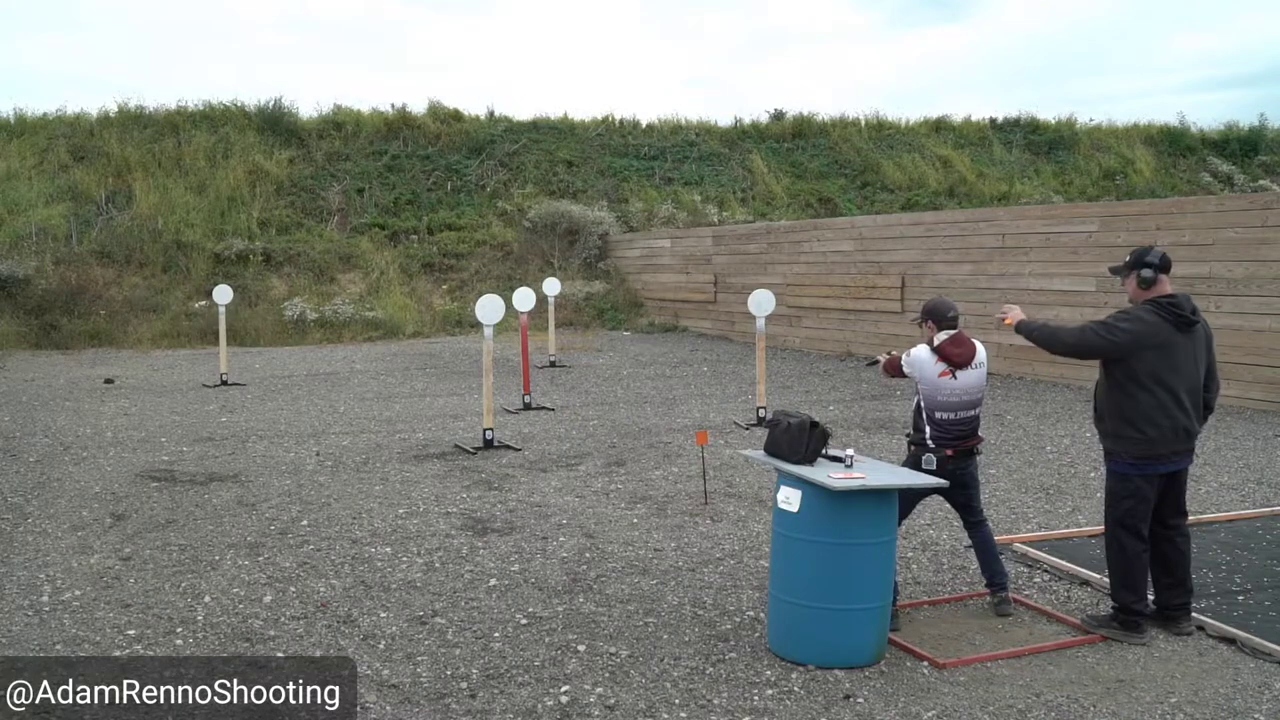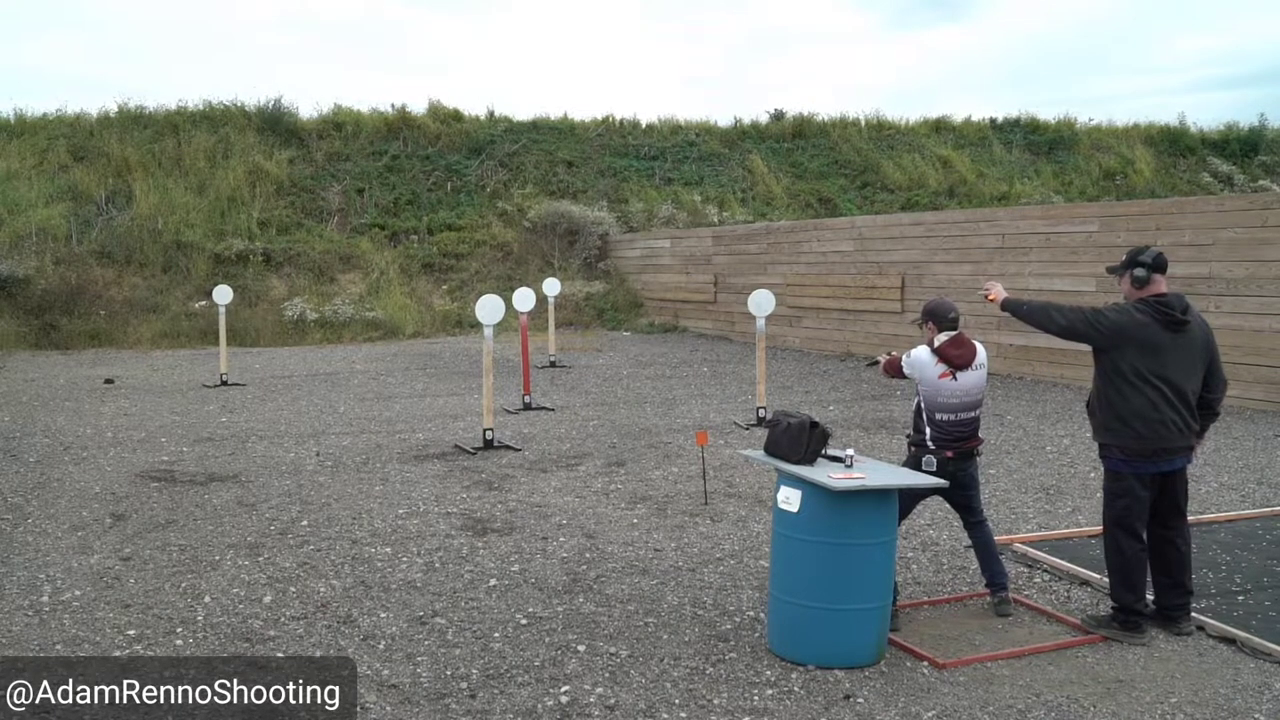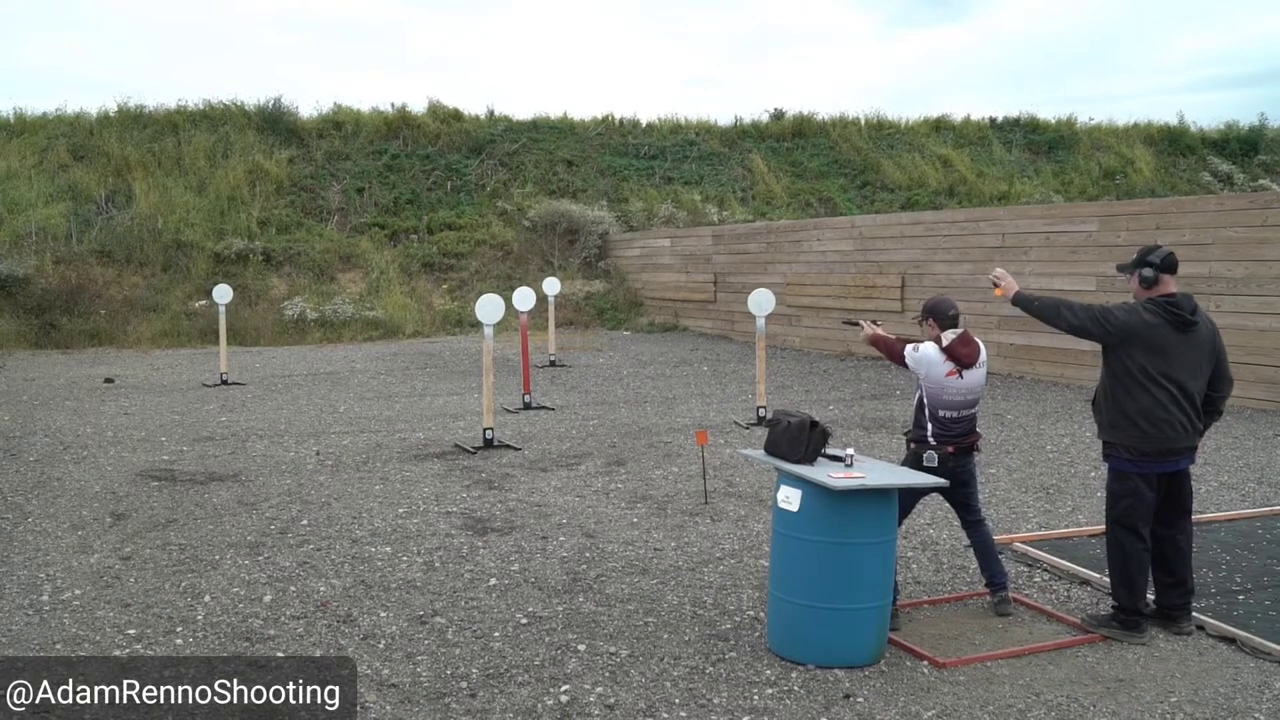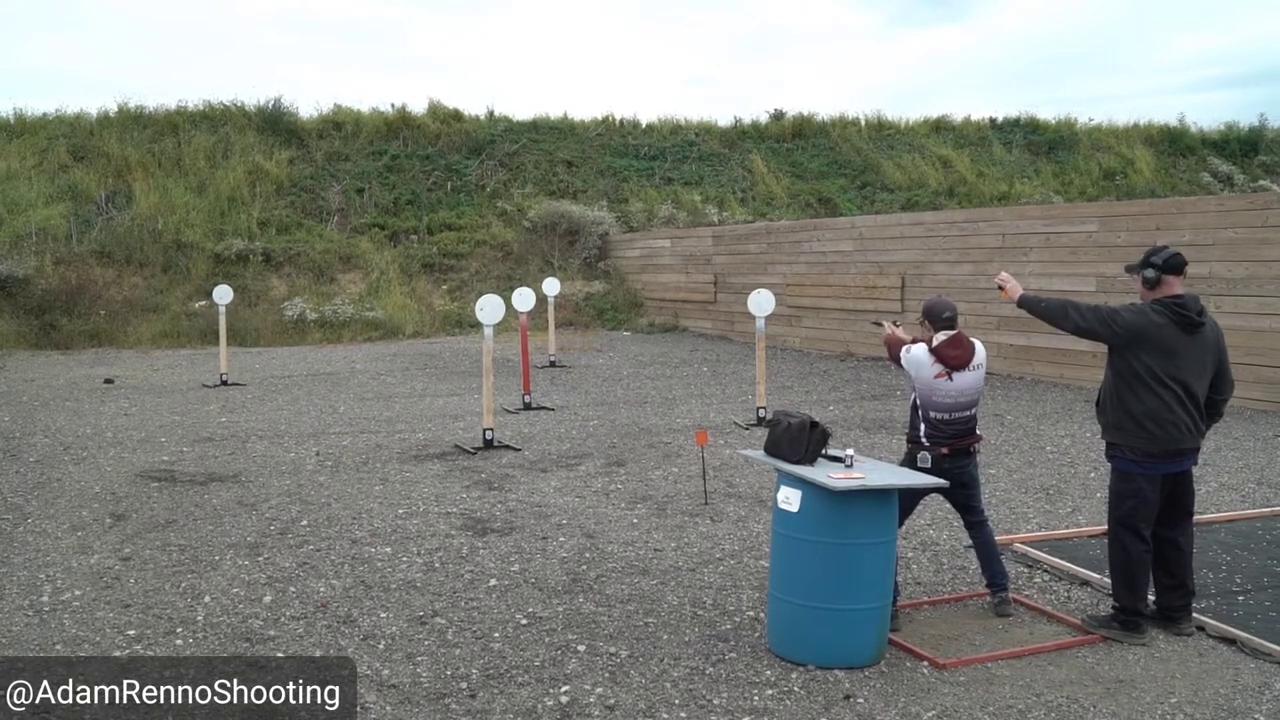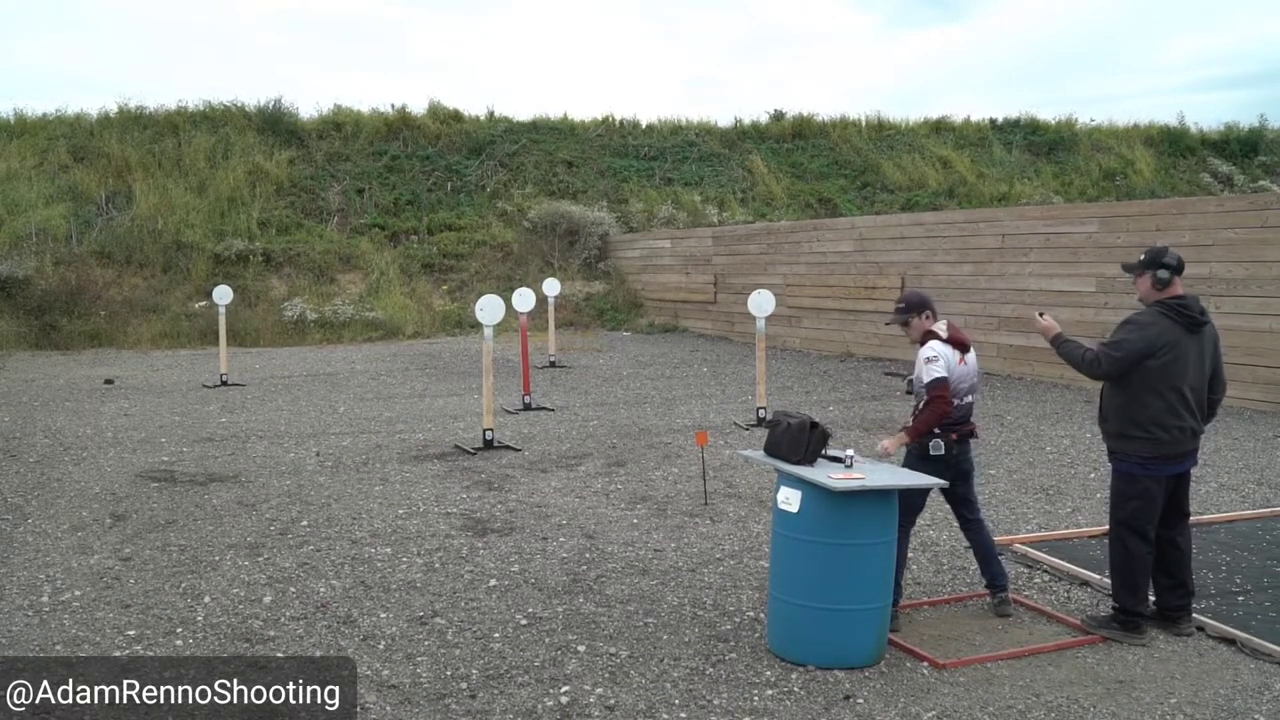
dt=1s
person 1, frame 1
left shoulder: (1135, 324)
right shoulder: (1196, 325)
left elbow: (1074, 341)
right elbow: (1209, 387)
left wrist: (1022, 324)
left hip: (1136, 453)
right hip: (1177, 449)
left knee: (1127, 532)
right knee: (1170, 528)
left ankle: (1129, 618)
right ankle: (1176, 610)
person 1, frame 2
left shoulder: (1122, 321)
right shoulder: (1196, 325)
left elbow: (1060, 318)
right elbow: (1214, 386)
left wrist: (1007, 301)
right wrist: (1197, 430)
left hip: (1131, 452)
right hip: (1176, 449)
left knee: (1125, 532)
right knee: (1170, 529)
left ankle: (1129, 619)
right ankle: (1176, 611)
person 1, frame 3
left shoulder: (1130, 320)
right shoulder: (1204, 325)
left elbow: (1067, 314)
right elbow: (1220, 385)
left wrist: (1016, 295)
right wrist: (1197, 428)
left hip: (1135, 450)
right hip: (1180, 448)
left knee: (1128, 531)
right knee: (1173, 528)
left ankle: (1129, 618)
right ankle: (1176, 610)
person 1, frame 4
left shoulder: (1137, 321)
right shoulder: (1208, 327)
left elbow: (1075, 316)
right elbow: (1222, 388)
left wrist: (1022, 297)
left hip: (1139, 452)
right hip: (1182, 450)
left knee: (1130, 532)
right knee: (1175, 530)
left ankle: (1129, 619)
right ankle: (1176, 611)
person 1, frame 5
left shoulder: (1146, 325)
right shoulder: (1203, 327)
left elbow: (1099, 364)
right elbow: (1215, 388)
left wrist: (1057, 338)
left hip: (1142, 453)
right hip: (1181, 449)
left knee: (1131, 533)
right knee: (1172, 529)
left ankle: (1130, 619)
right ankle: (1176, 611)
person 2, frame 1
left shoulder: (921, 356)
right shoulder: (978, 352)
left elbow: (893, 367)
left wrist: (884, 361)
right wrist: (898, 360)
left hip: (925, 461)
right hip: (963, 461)
right knee: (976, 523)
left ankle: (886, 606)
right ankle: (1000, 593)
person 2, frame 2
left shoulder: (922, 357)
right shoulder: (979, 353)
left elbow: (895, 368)
left wrist: (885, 362)
right wrist: (898, 360)
left hip: (926, 462)
right hip: (964, 462)
right knee: (976, 523)
left ankle: (886, 606)
right ankle: (1001, 594)
person 2, frame 3
left shoulder: (925, 354)
right shoulder: (977, 350)
left elbow: (898, 352)
left wrist: (874, 336)
right wrist: (886, 336)
left hip: (925, 458)
right hip: (962, 457)
right knee: (974, 521)
left ankle: (886, 606)
right ankle: (1000, 593)
person 2, frame 4
left shoulder: (918, 357)
right shoulder: (977, 351)
left elbow: (898, 352)
left wrist: (892, 337)
right wrist: (907, 339)
left hip: (923, 460)
right hip: (963, 459)
right knee: (977, 522)
left ankle: (887, 606)
right ankle: (1000, 594)
person 2, frame 5
left shoulder: (932, 351)
right shoulder: (962, 346)
left elbow: (940, 407)
left wrist: (900, 438)
right wrist: (923, 387)
left hip: (930, 449)
right hip: (960, 447)
left knee: (898, 525)
right knee: (972, 519)
left ankle: (888, 607)
right ankle: (1000, 593)
